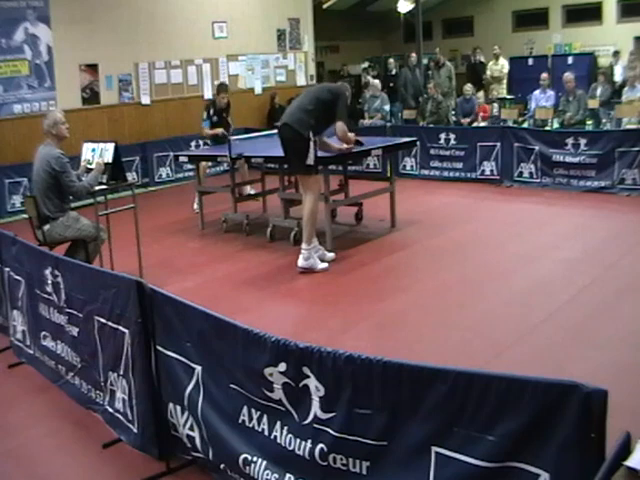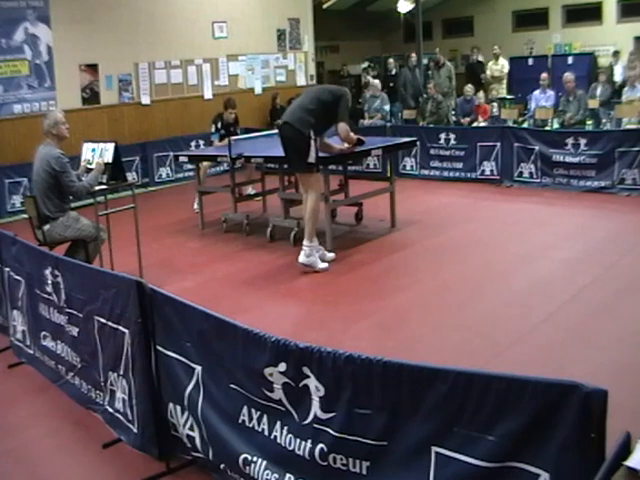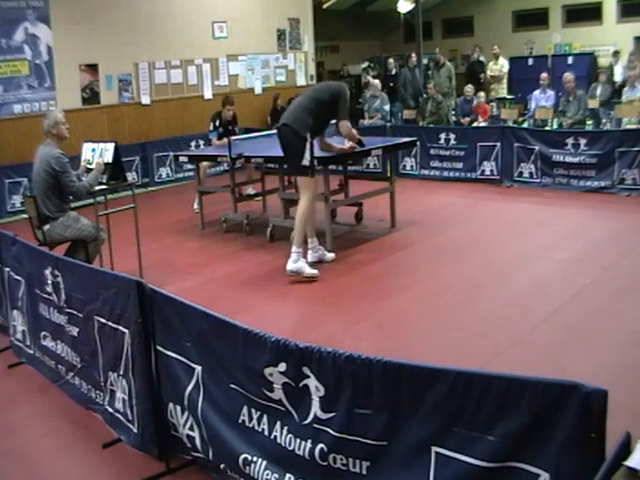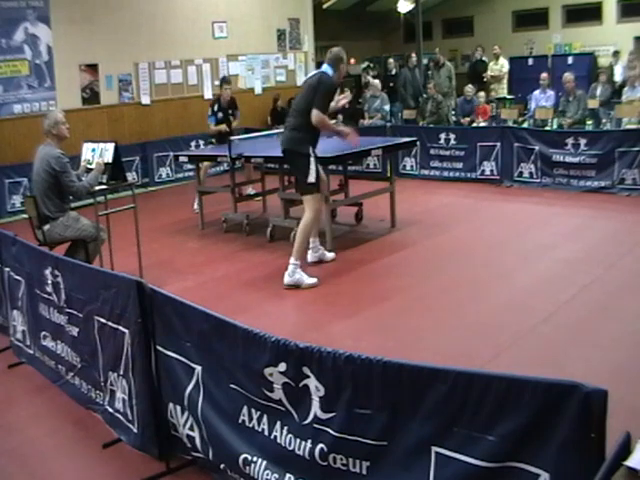
dt=0.4s
person 1, frame 1
left shoulder: (323, 93)
right shoulder: (342, 93)
left elbow: (319, 141)
right elbow: (341, 132)
left wrist: (340, 148)
right wrist: (351, 139)
left hip: (287, 128)
right hip: (299, 130)
left knee: (308, 190)
right knee: (312, 191)
left ankle: (313, 247)
right ankle: (306, 255)
person 1, frame 2
left shoulder: (323, 95)
right shoulder: (342, 95)
left elbow: (320, 143)
right elbow: (343, 133)
left wrist: (341, 149)
right wrist: (353, 139)
left hip: (287, 127)
right hip: (299, 129)
left knee: (307, 190)
right knee: (314, 190)
left ankle: (314, 247)
right ankle: (307, 252)
person 1, frame 3
left shoulder: (323, 91)
right shoulder: (341, 92)
left elbow: (322, 143)
right elbow: (345, 130)
left wrist: (344, 148)
right wrist: (355, 137)
left hip: (287, 128)
right hip: (297, 131)
left knee: (311, 187)
right knee: (306, 194)
left ankle: (314, 248)
right ankle: (295, 259)
person 1, frame 4
left shoulder: (317, 77)
right shoulder: (326, 81)
right elbow: (317, 120)
left wrist: (334, 105)
right wrist: (339, 130)
left hip: (294, 141)
right hip: (300, 145)
left knee: (322, 186)
right knee: (313, 208)
left ankle: (315, 249)
right ankle: (293, 271)
person 2, frame 1
left shoulder: (43, 151)
right shoulder: (56, 156)
right elbow: (78, 192)
left wrist: (81, 171)
right wrist: (96, 172)
left hip: (45, 221)
right hip: (54, 224)
left knee: (87, 231)
right knee: (99, 233)
person 2, frame 2
left shoulder: (43, 151)
right shoulder: (56, 156)
right elbow: (77, 192)
left wrist: (81, 172)
right wrist: (96, 172)
left hip: (45, 221)
right hip: (55, 224)
left knee: (87, 231)
right knee: (98, 233)
person 2, frame 3
left shoulder: (43, 151)
right shoulder: (56, 156)
right elbow: (77, 192)
left wrist: (81, 171)
right wrist: (96, 172)
left hip: (46, 220)
right hip: (55, 224)
left knee: (88, 230)
right knee: (98, 233)
person 2, frame 4
left shoulder: (43, 151)
right shoulder: (56, 156)
right elbow: (77, 192)
left wrist: (81, 171)
right wrist: (96, 172)
left hip: (45, 221)
right hip: (55, 224)
left knee: (88, 230)
right knee: (98, 233)
person 3, frame 1
left shoulder: (227, 104)
right shoulder: (209, 108)
right elbow: (205, 133)
left wrist: (229, 126)
right wrist: (215, 131)
left hip: (225, 140)
right hip: (211, 141)
left knee: (242, 159)
right knee: (203, 165)
left ankle: (246, 188)
right ankle: (197, 199)
person 3, frame 2
left shoulder: (235, 119)
right shoulder: (217, 121)
left elbow: (237, 136)
right elbow: (215, 144)
right wrist: (224, 143)
right knee: (205, 165)
left ankle: (248, 189)
right ankle: (198, 199)
person 3, frame 3
left shoulder: (233, 117)
right shoulder: (215, 119)
left elbow: (236, 134)
right elbow: (214, 143)
left wrist: (233, 138)
right wrist: (223, 142)
right hip: (217, 147)
right knee: (204, 166)
left ankle: (248, 189)
right ankle: (198, 199)
person 3, frame 4
left shoulder: (233, 101)
right shoulder: (214, 105)
left elbow: (236, 120)
right elbow: (211, 130)
left wrist: (232, 126)
right wrist: (219, 128)
left hip: (230, 138)
right hip: (216, 140)
right knee: (205, 164)
left ankle: (248, 189)
right ankle: (198, 198)
